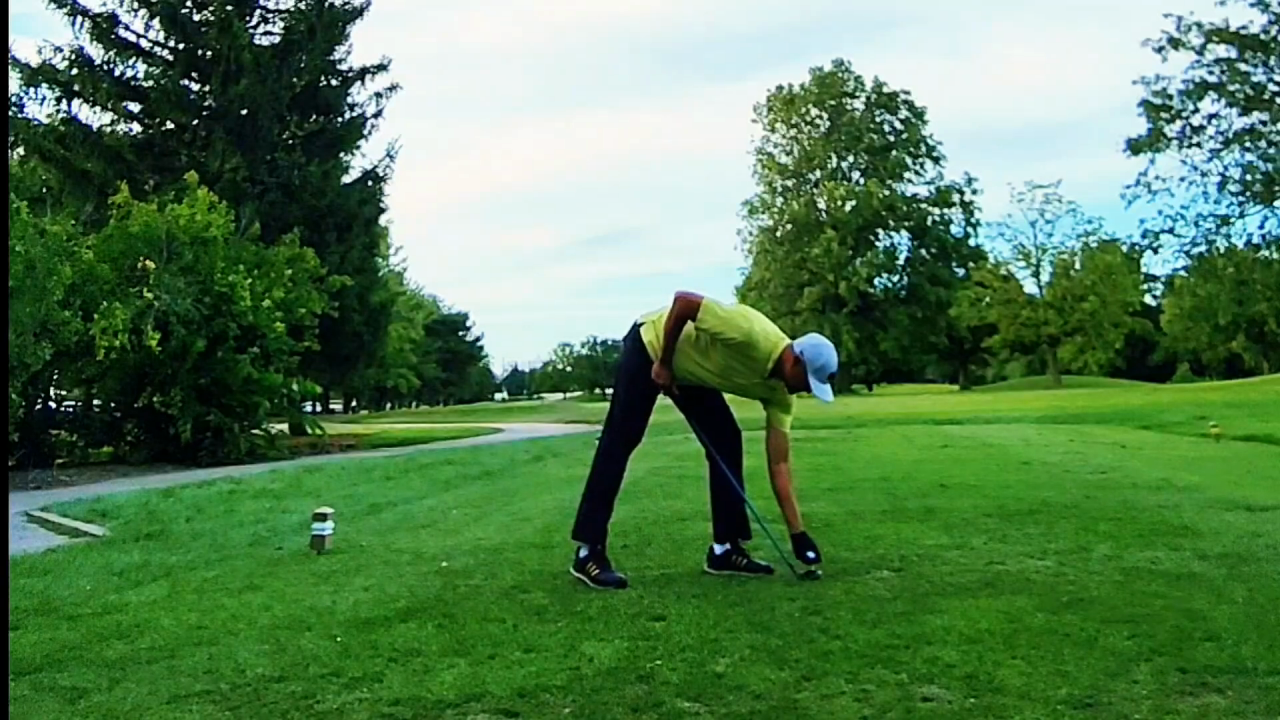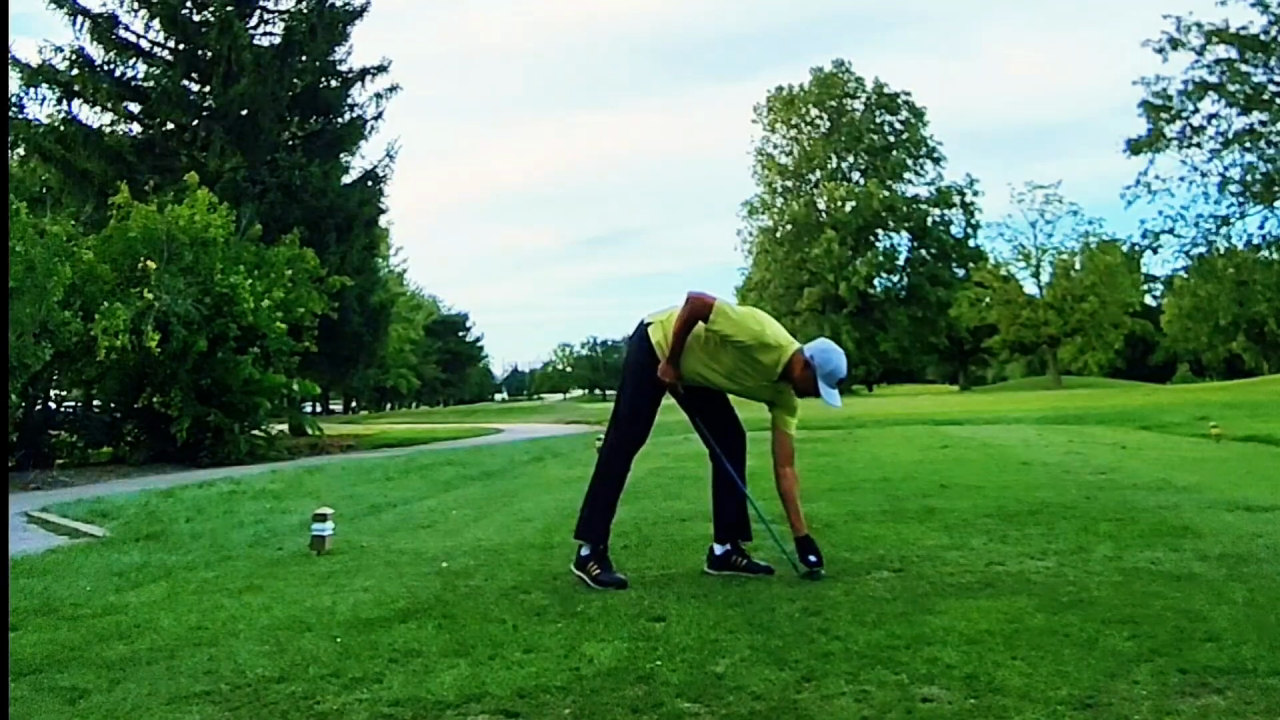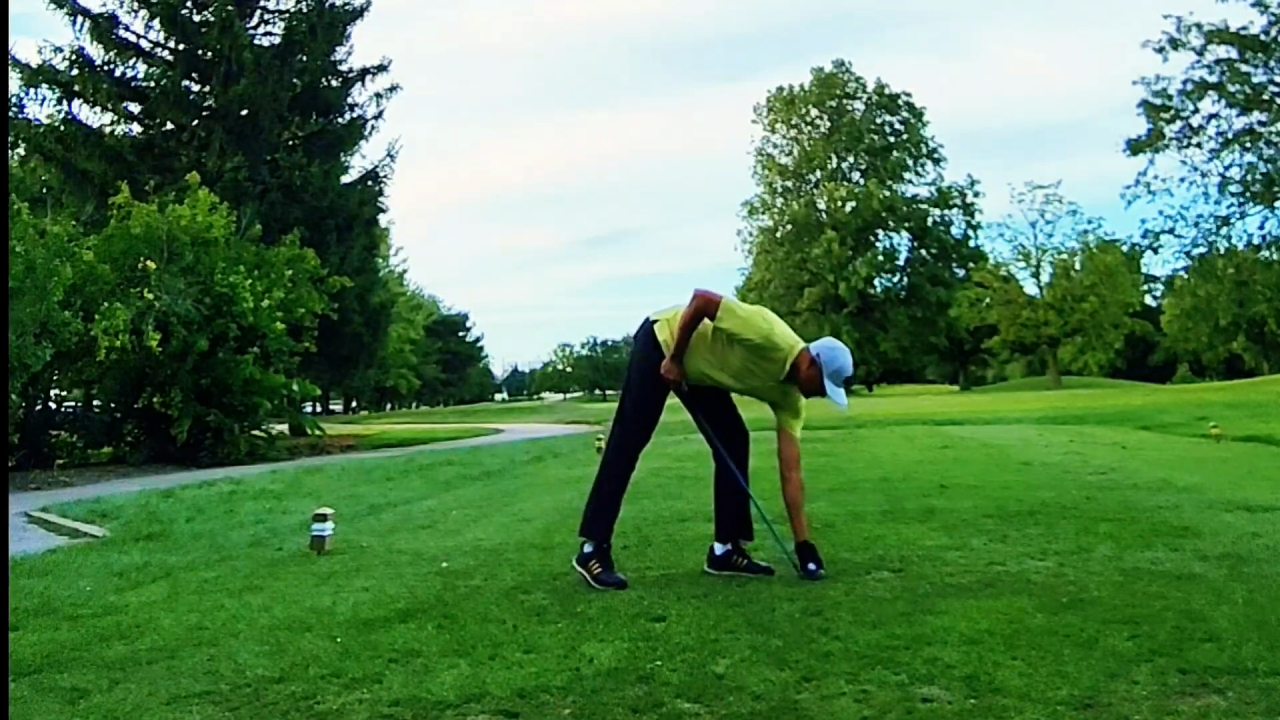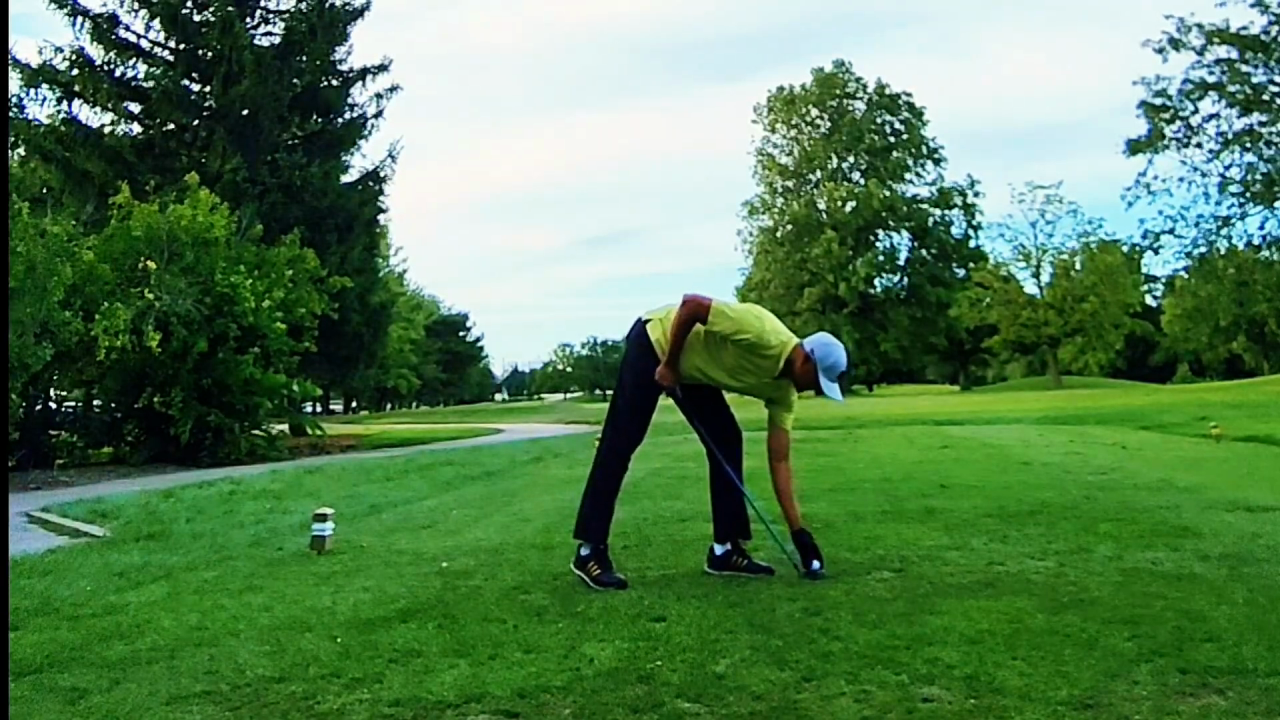
dt=0.5s
person 1, frame 1
left shoulder: (778, 390)
right shoulder: (752, 332)
left elbow: (779, 463)
right elbow: (683, 300)
left wrist: (797, 532)
right wrist: (664, 363)
left hip: (690, 371)
right hip: (651, 345)
left knee: (727, 443)
right knee: (618, 445)
left ankle: (725, 547)
right ankle: (589, 552)
person 1, frame 2
left shoulder: (783, 392)
right shoulder: (762, 335)
left elbow: (785, 467)
right elbow: (695, 301)
left wrist: (801, 535)
right wrist: (671, 362)
left hip: (695, 372)
right hip: (657, 343)
left knee: (731, 444)
right knee: (623, 445)
left ankle: (726, 548)
right ankle: (591, 552)
person 1, frame 3
left shoulder: (788, 393)
right shoulder: (770, 335)
left elbow: (791, 472)
right elbow: (702, 298)
left wrist: (803, 542)
right wrist: (675, 359)
left hip: (698, 372)
right hip: (662, 341)
left knee: (734, 443)
right knee: (628, 444)
left ankle: (726, 549)
right ankle: (593, 550)
person 1, frame 4
left shoulder: (782, 388)
right shoulder: (761, 331)
left elbow: (779, 461)
right elbow: (691, 304)
left wrist: (798, 528)
right wrist: (669, 365)
left hip: (693, 369)
right hip: (655, 340)
left knee: (727, 443)
right knee: (620, 444)
left ankle: (725, 548)
right ankle: (590, 551)
